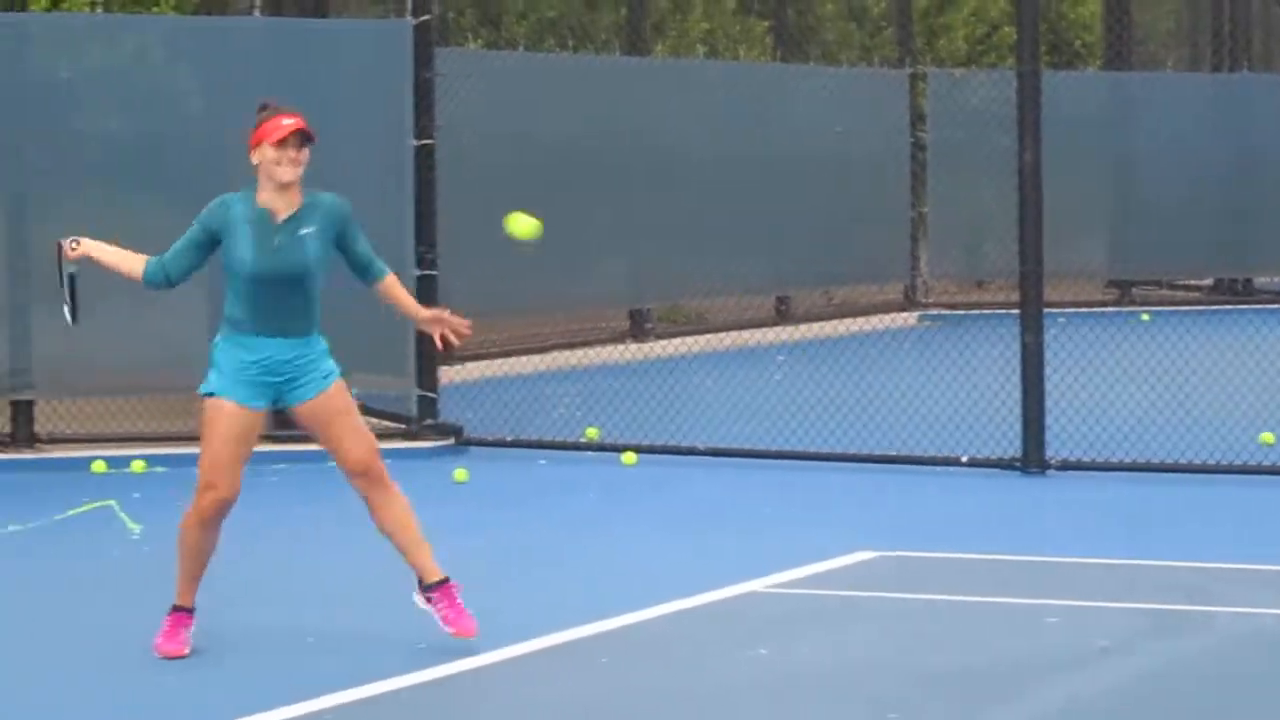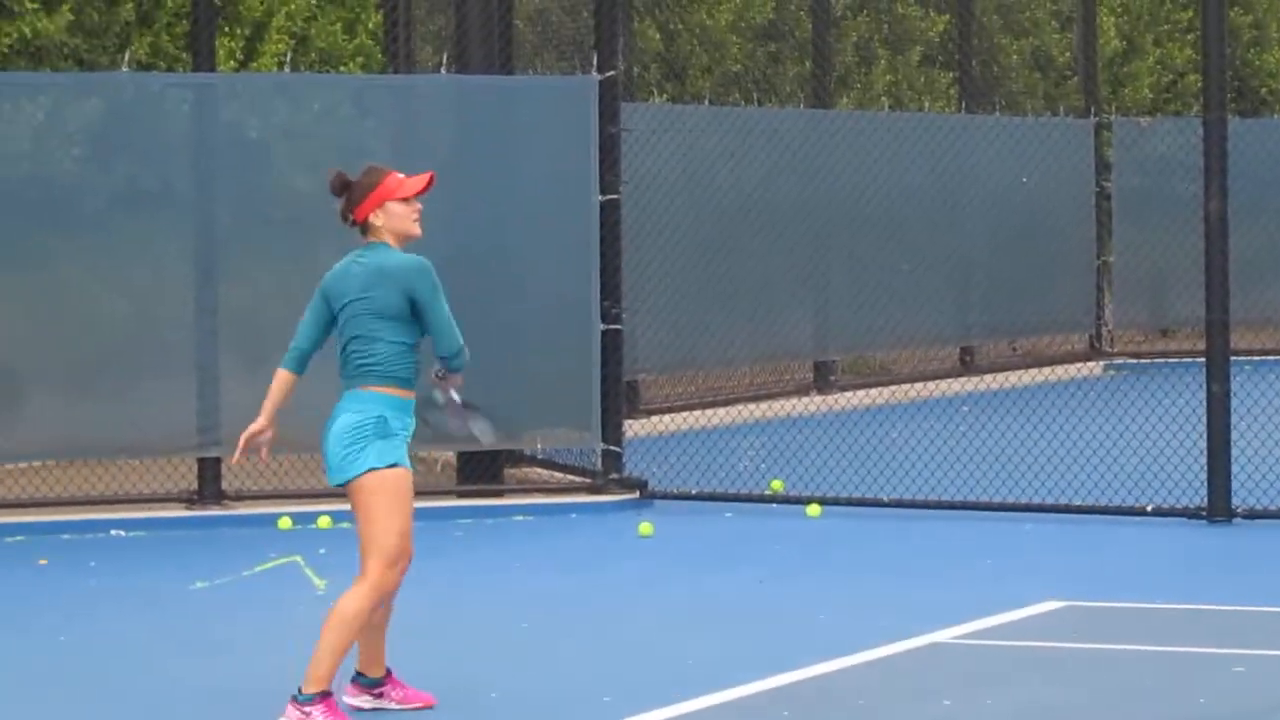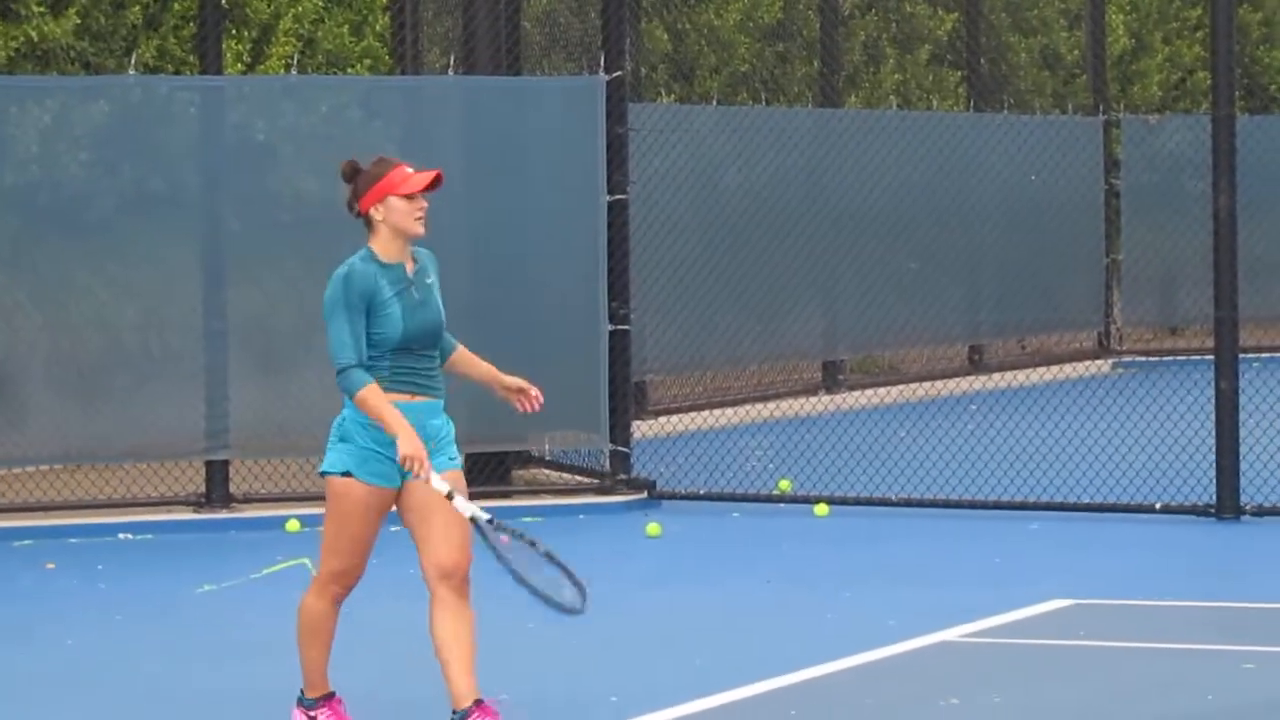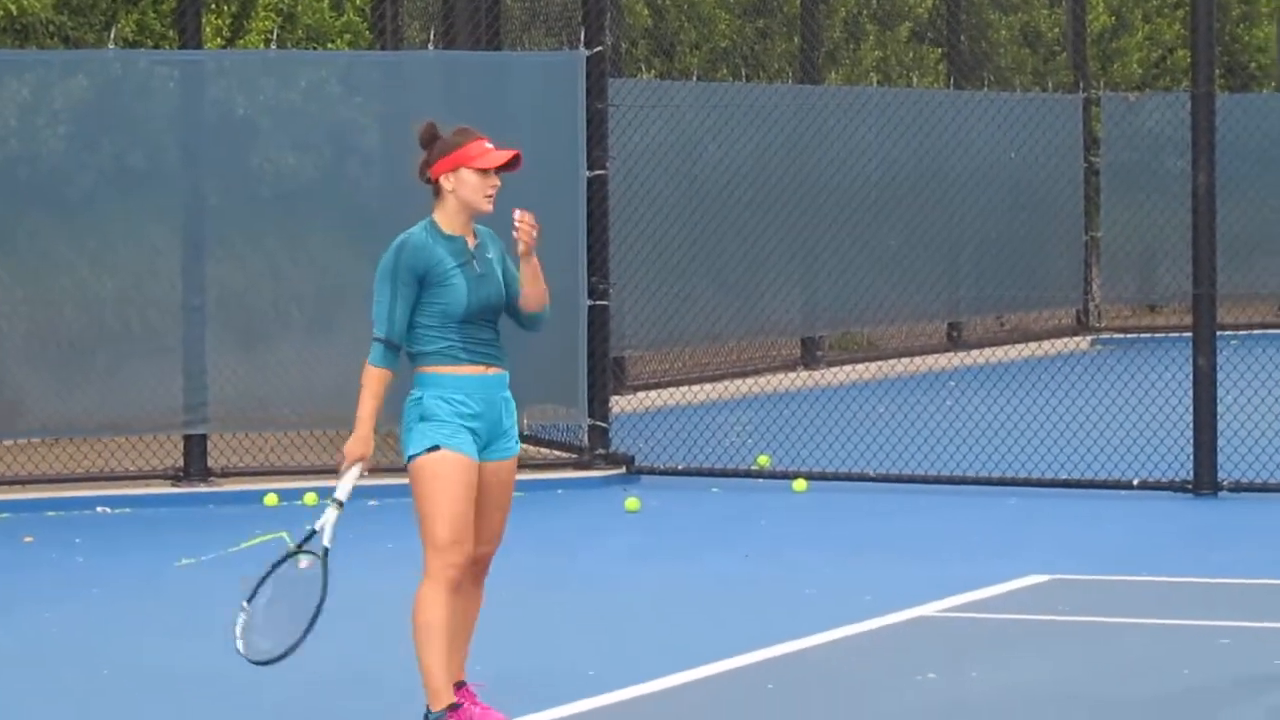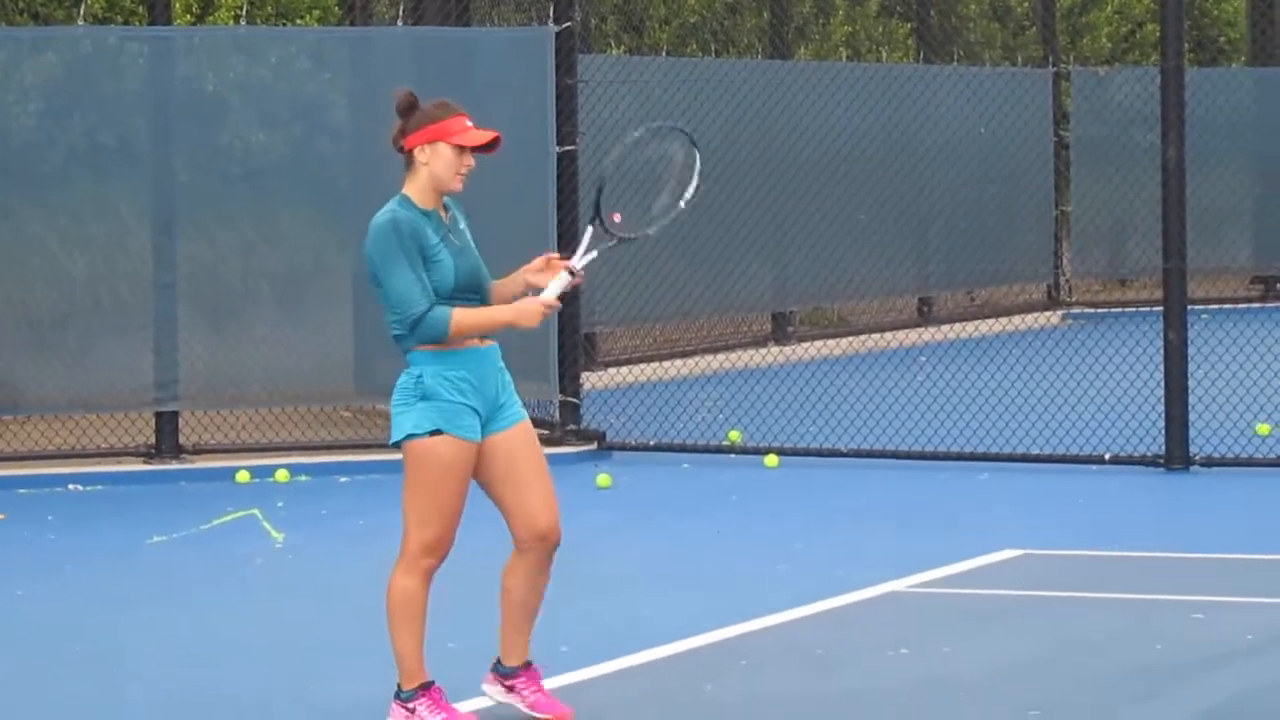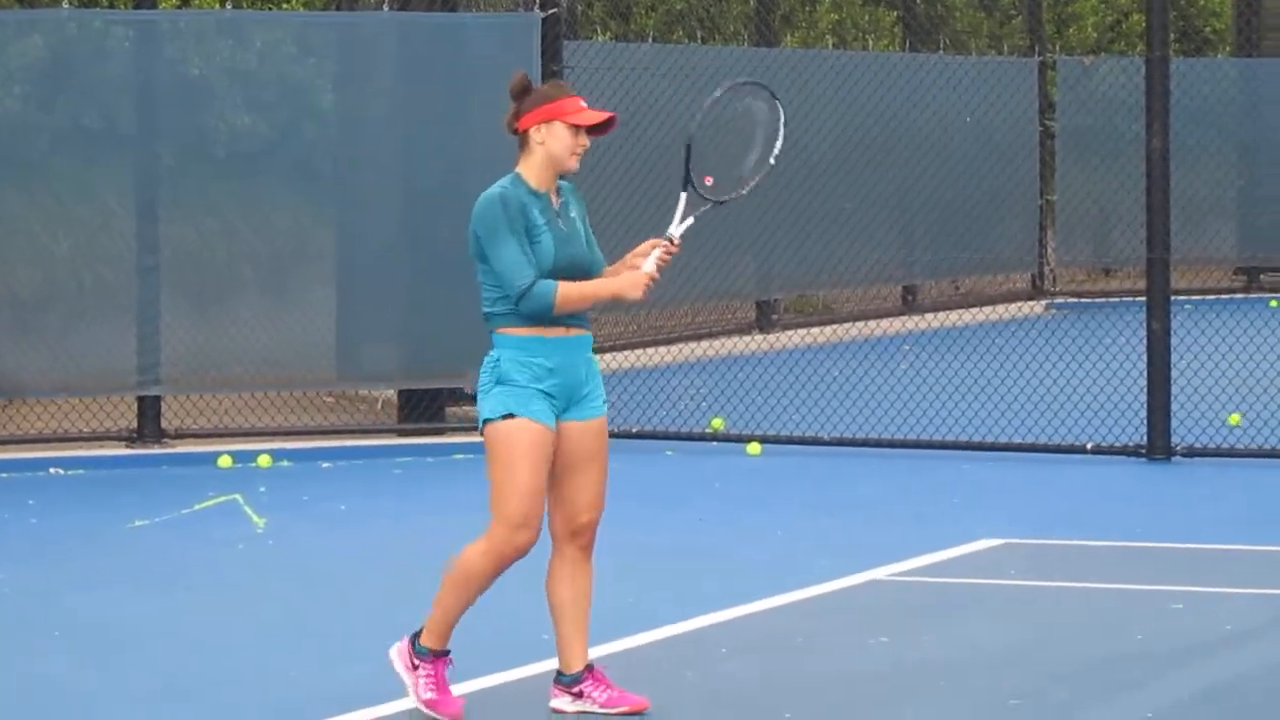
dt=0.7s
person 1, frame 1
left shoulder: (330, 212)
right shoulder: (226, 210)
left elbow: (371, 270)
right elbow: (162, 272)
left wrist: (421, 315)
right wrist: (93, 250)
left hip: (305, 361)
right hip: (239, 363)
left knee: (370, 473)
right knee: (214, 497)
left ankle: (435, 586)
right ankle: (181, 611)
person 1, frame 2
left shoulder: (339, 274)
right shoulder: (413, 268)
left elbow: (297, 352)
right elbow: (451, 352)
left wrist: (265, 420)
right wrist: (449, 382)
left hip: (368, 425)
right hip: (375, 428)
left knee: (391, 564)
right knee: (383, 572)
person 1, frame 3
left shoulder: (425, 265)
right shoulder: (351, 279)
right elbow: (350, 372)
left wrist: (500, 380)
right wrist: (400, 431)
left hip: (433, 431)
right hip: (368, 437)
left knee: (452, 574)
right knee: (336, 579)
person 1, frame 4
left shoulder: (491, 242)
right shoulder: (410, 250)
left elbow: (531, 317)
right elbow: (383, 346)
left wrist: (528, 254)
right wrist: (364, 428)
left hip: (496, 406)
right hip: (441, 409)
left knee: (476, 563)
right knee: (448, 563)
person 1, frame 5
left shoulder: (452, 214)
right shoulder: (392, 225)
right elbow: (424, 320)
left wrist: (526, 277)
right wrist: (512, 313)
left hip: (491, 384)
right hip: (437, 391)
left knee: (540, 532)
right knee: (425, 551)
person 1, frame 6
left shoulder: (570, 200)
right shoulder: (499, 202)
right elbow: (529, 293)
left wrist: (632, 262)
right wrist: (614, 287)
left hip: (580, 372)
right hip: (520, 374)
left knee: (578, 530)
right knee: (514, 534)
right ankle: (425, 650)
